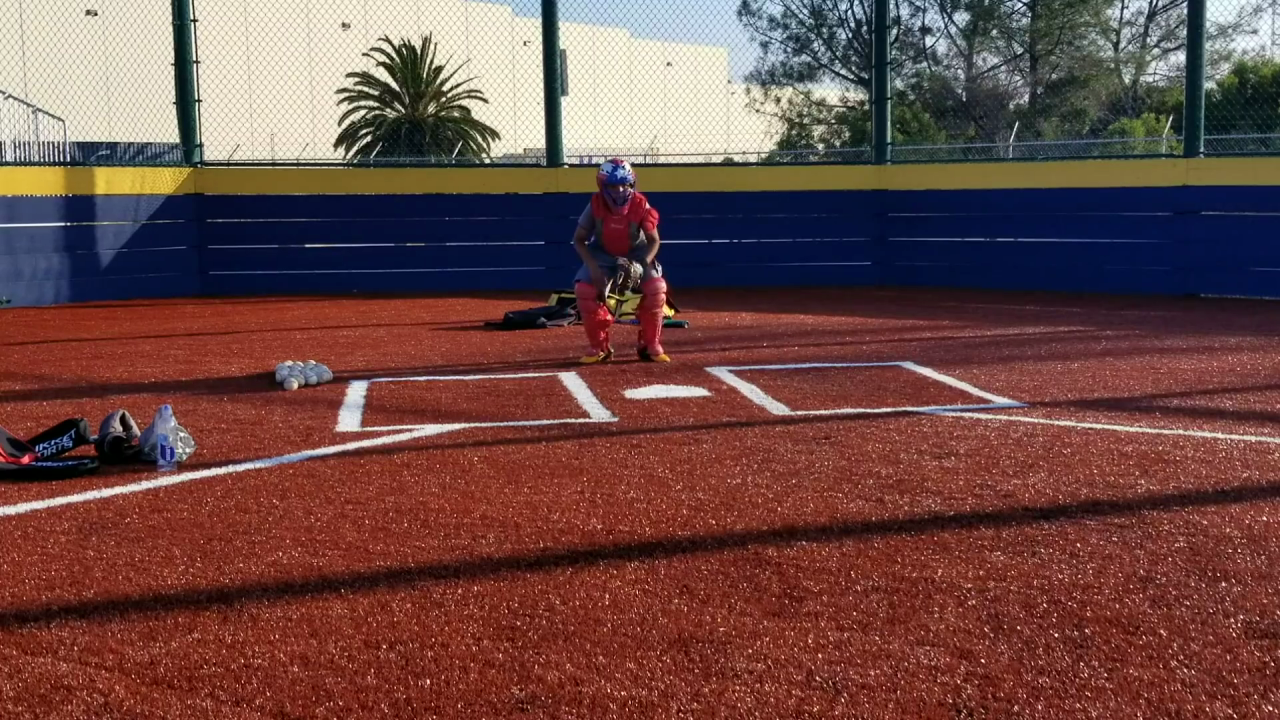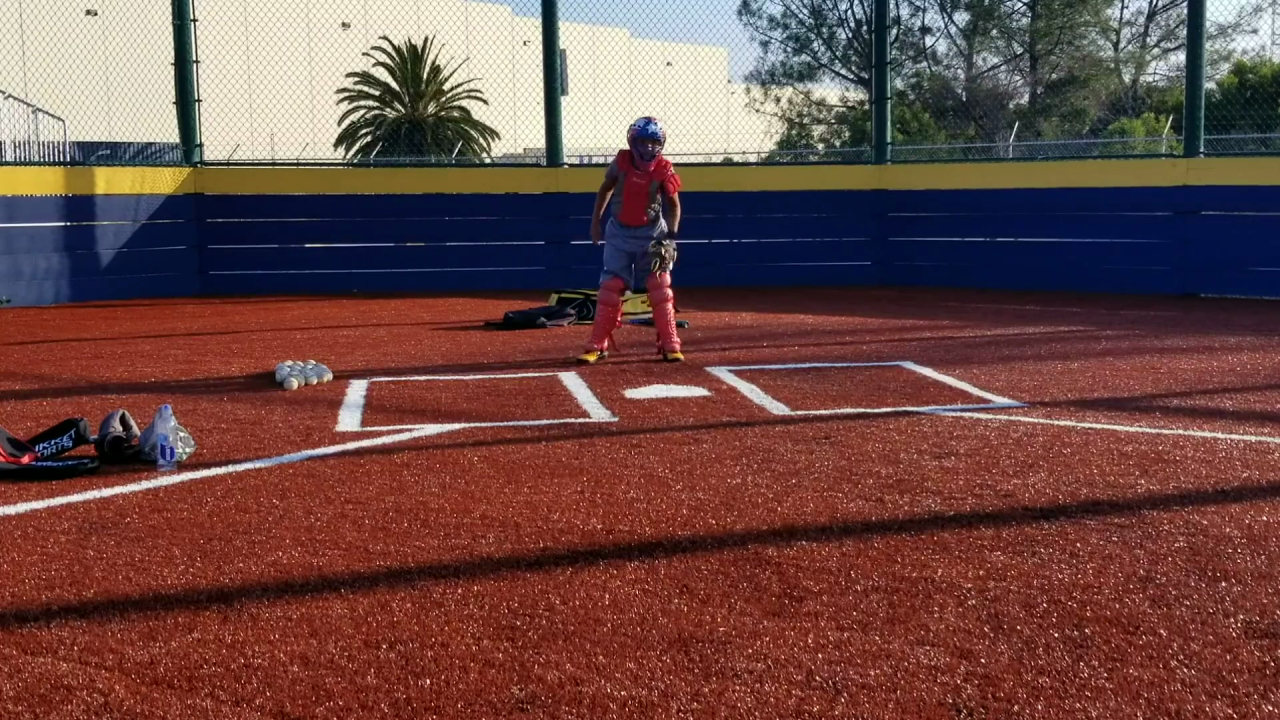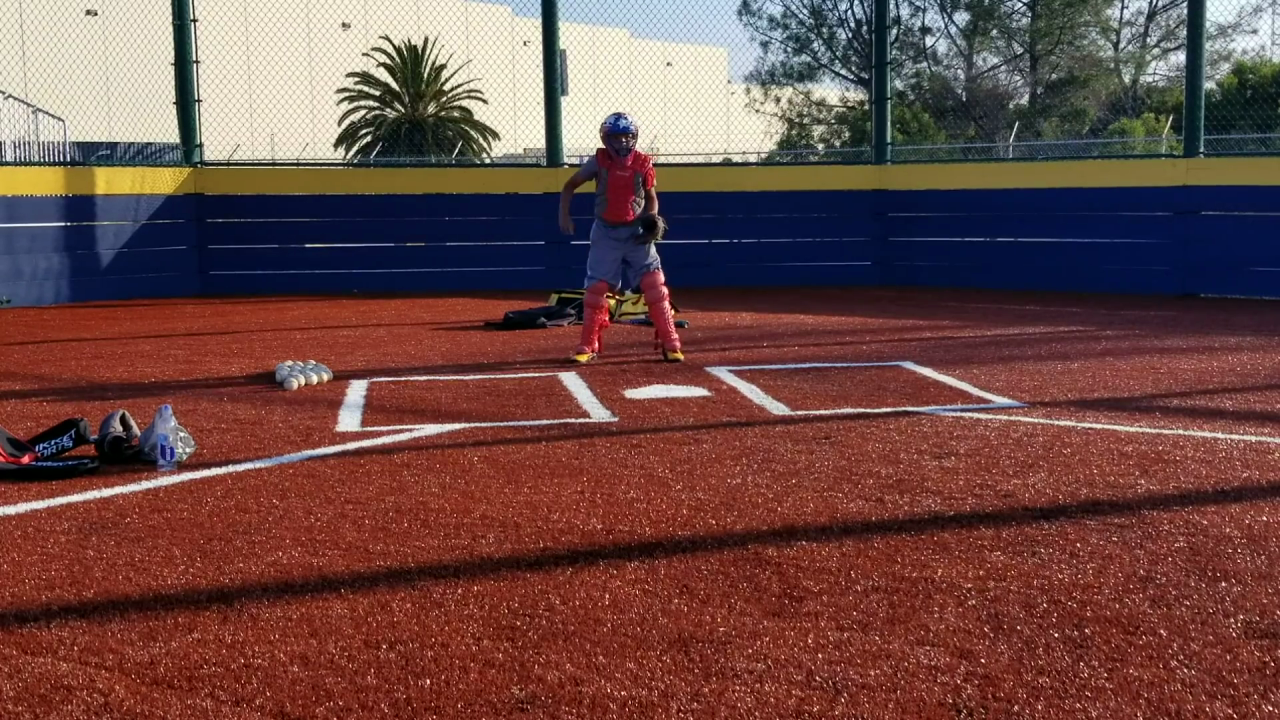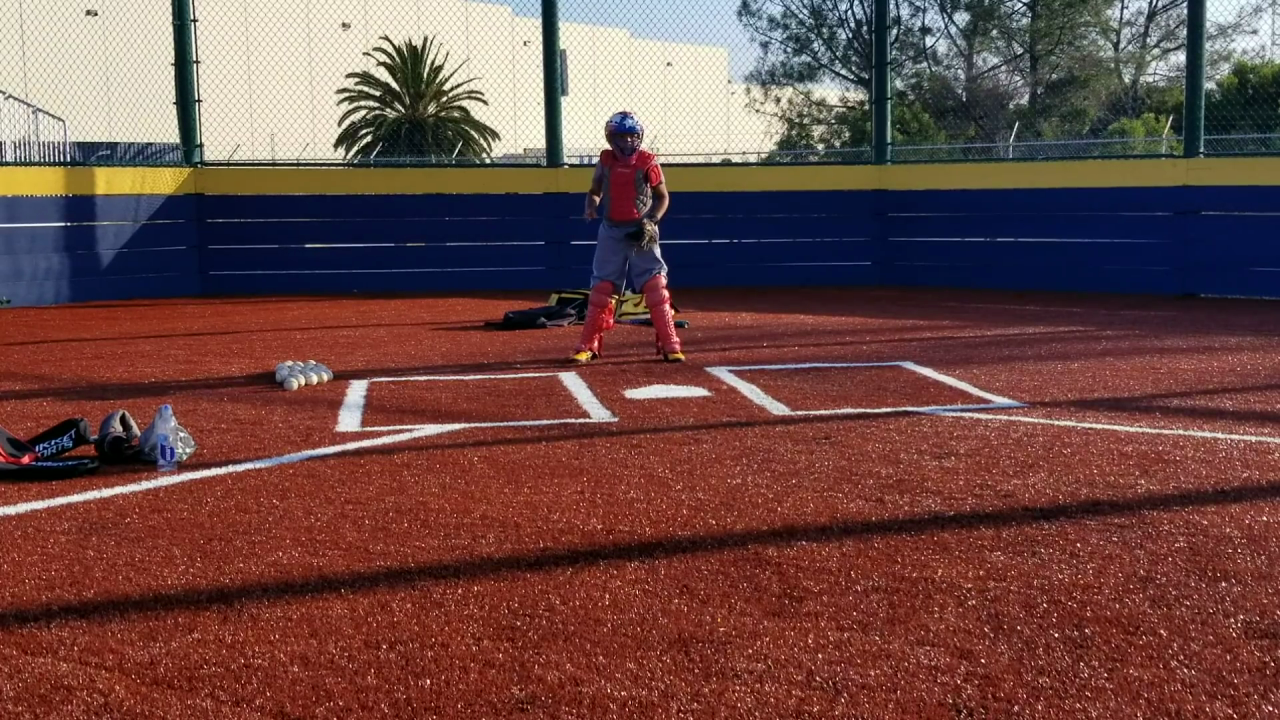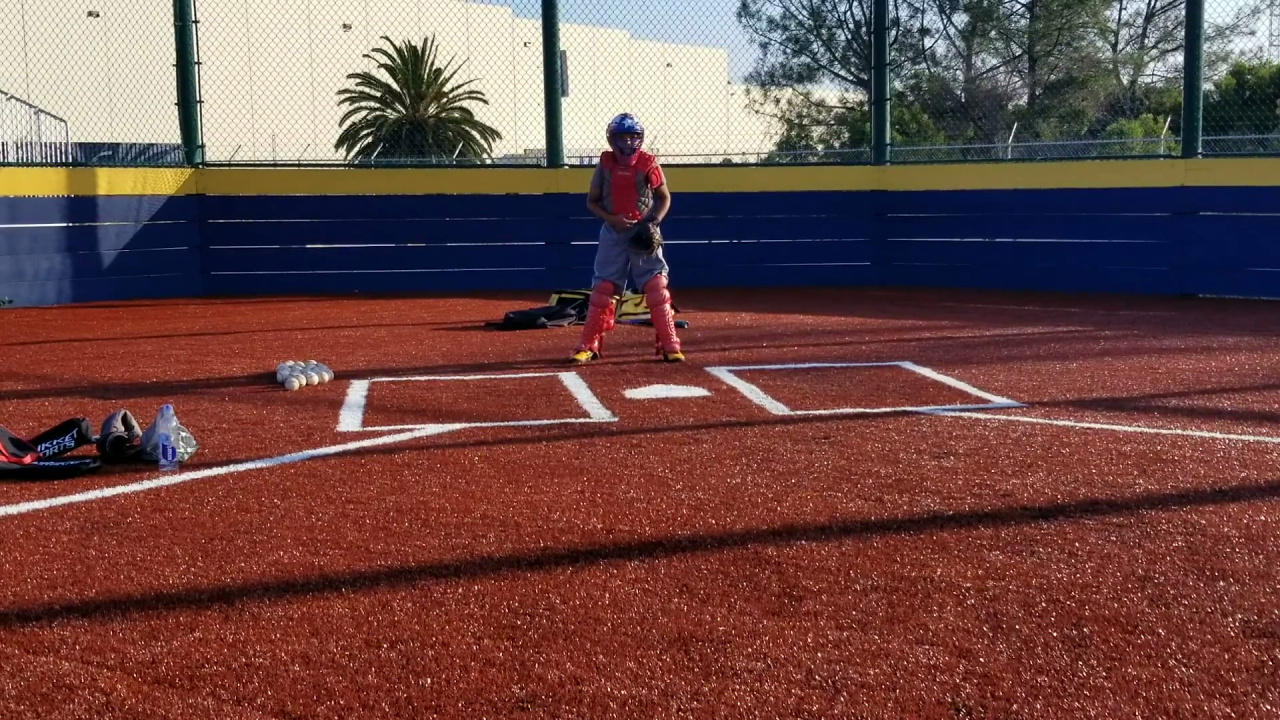
dt=1s
person 1, frame 1
left shoulder: (641, 206)
right shoulder: (595, 206)
left elbow: (654, 240)
right elbow: (579, 239)
left wrist: (641, 266)
right wrist: (592, 267)
left hip: (636, 252)
right hip: (602, 254)
left knee: (656, 288)
right knee: (585, 290)
left ankle: (650, 346)
right ankle: (599, 348)
person 1, frame 2
left shoulder: (664, 170)
right shoulder: (620, 162)
left elbow: (674, 205)
right elbow: (606, 189)
left wrist: (671, 237)
right wrist: (595, 221)
left hip: (651, 233)
right hip: (619, 232)
left knee: (660, 288)
right knee: (610, 287)
left ankle: (670, 346)
right ankle: (597, 346)
person 1, frame 3
left shoulder: (643, 164)
right shoulder: (598, 160)
left elbow: (651, 197)
right elbow: (570, 185)
right wrist: (563, 213)
left hip: (636, 232)
right hip: (605, 232)
left knee: (655, 286)
right knee: (595, 289)
left ankle: (670, 345)
right ankle: (588, 347)
person 1, frame 4
left shoulder: (648, 162)
right shoulder: (605, 161)
left elbow: (663, 196)
right elbow: (594, 192)
left wrist: (652, 221)
right wrist: (590, 206)
left hip: (642, 232)
right hip: (611, 231)
left knee: (655, 287)
right knee: (601, 289)
left ankle: (670, 346)
right ankle: (587, 347)
person 1, frame 5
left shoulder: (649, 164)
right shoulder: (605, 164)
left elbow: (664, 198)
right elbow: (592, 201)
left wrist: (654, 223)
right wrist: (612, 219)
right hip: (613, 233)
left knee: (657, 288)
right knee: (602, 290)
left ankle: (670, 346)
right ankle: (588, 347)
